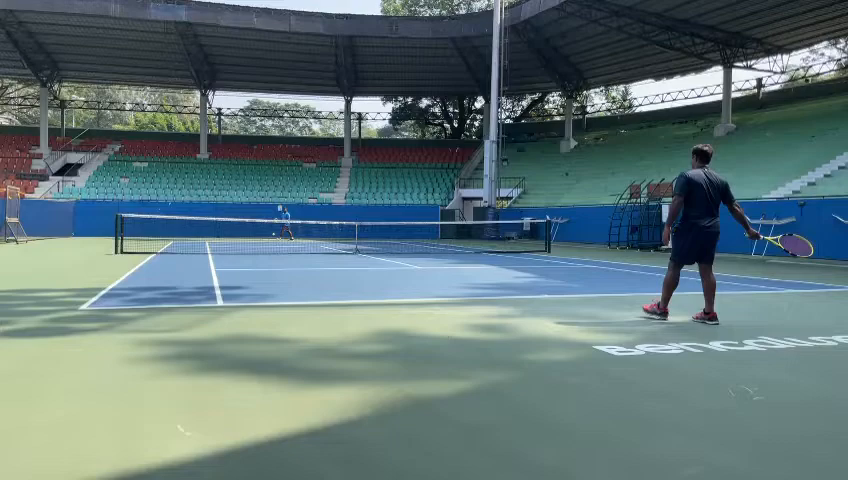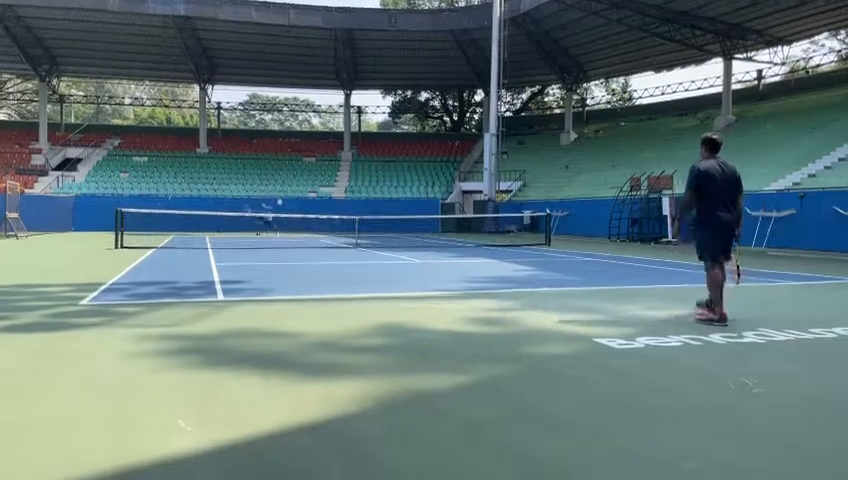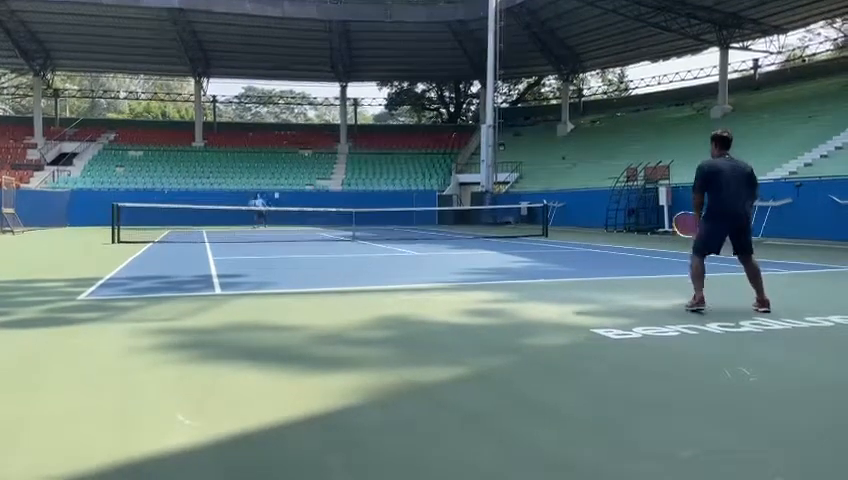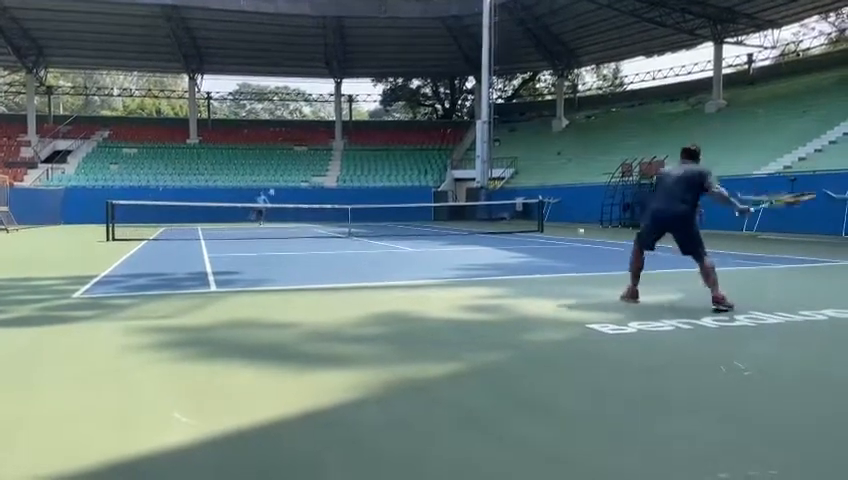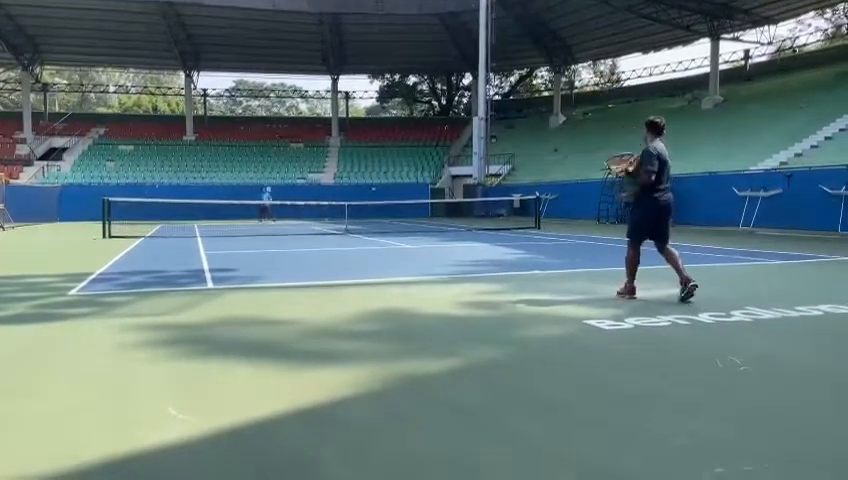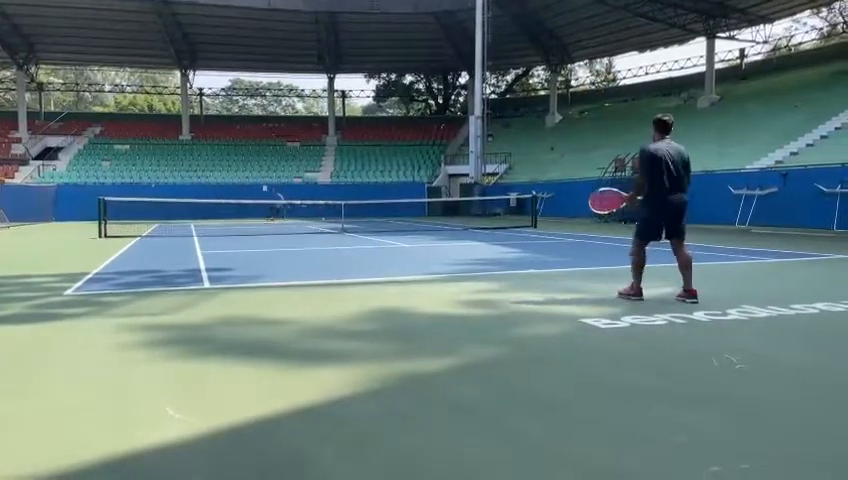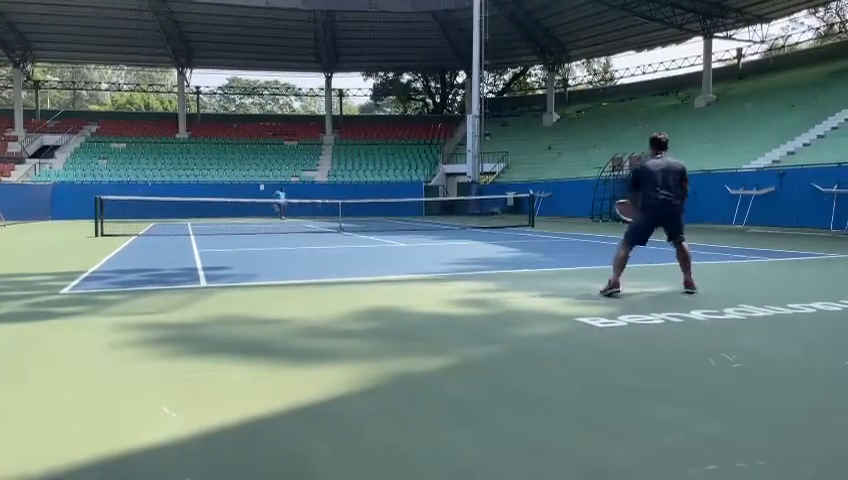
dt=0.7s
person 1, frame 1
left shoulder: (686, 177)
right shoulder: (720, 180)
left elbow: (677, 203)
right elbow: (734, 207)
left wrist: (667, 227)
right wrist: (748, 228)
left hip: (689, 229)
right hip: (711, 230)
left knee: (674, 267)
right knee: (706, 270)
left ankle: (662, 307)
right ankle: (709, 312)
person 1, frame 2
left shoulder: (699, 169)
right shoulder: (732, 170)
left elbow: (689, 199)
right elbow: (739, 201)
left wrist: (679, 219)
right wrist: (737, 225)
left hip: (707, 223)
right hip: (727, 223)
left knee: (712, 265)
right knee: (719, 264)
left ankle: (718, 312)
right ankle: (712, 302)
person 1, frame 3
left shoulder: (705, 167)
right shoulder: (745, 167)
left elbow: (698, 197)
right elbow: (754, 195)
left wrist: (698, 217)
left hip: (715, 218)
right hip: (741, 218)
left knee: (697, 256)
right knee: (747, 258)
left ankle: (698, 297)
right ankle: (762, 300)
person 1, frame 4
left shoulder: (663, 172)
right shoulder: (701, 172)
right elbow: (716, 191)
right wrist: (737, 206)
left hip: (656, 214)
right hip: (683, 216)
left knee: (638, 249)
right knee: (702, 257)
left ankle: (632, 291)
right ankle: (718, 297)
person 1, frame 5
left shoulder: (650, 149)
right shoulder: (660, 149)
left elbow: (648, 177)
right elbow: (639, 173)
left wrist: (631, 194)
left hip: (648, 203)
right hip: (664, 202)
left knee: (633, 245)
right knee: (664, 246)
left ankle: (629, 286)
right ankle: (686, 280)
person 1, frame 6
left shoulder: (648, 150)
right shoulder: (682, 151)
left elbow: (642, 180)
right elbow: (687, 180)
left wrist: (634, 196)
left hip: (655, 203)
right hip: (678, 202)
left knee: (639, 244)
right knee: (679, 246)
left ankle: (636, 288)
right ankle: (689, 290)
person 1, frame 7
left shoulder: (641, 167)
right shoulder: (679, 166)
left elbow: (633, 195)
right elbow: (685, 192)
left wrist: (638, 209)
left hip: (649, 209)
right hip: (673, 209)
left knee: (625, 246)
right knee: (679, 242)
left ankle: (614, 282)
right ankle: (689, 281)
